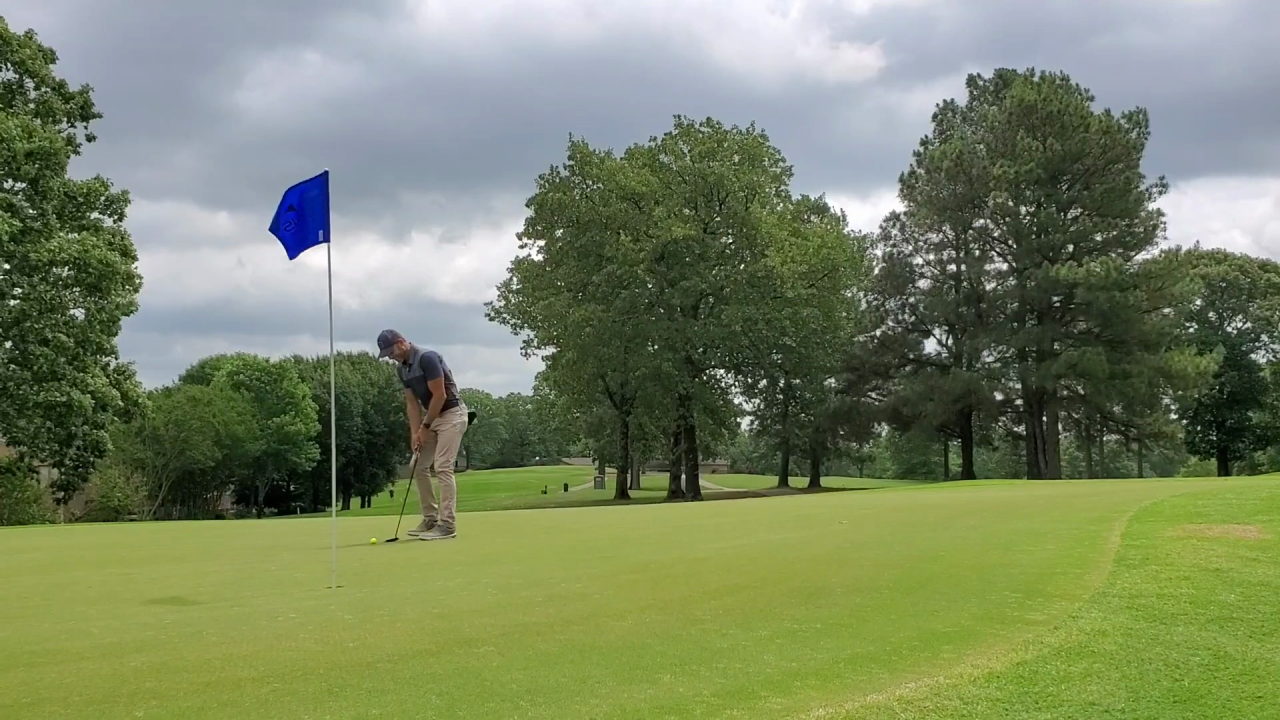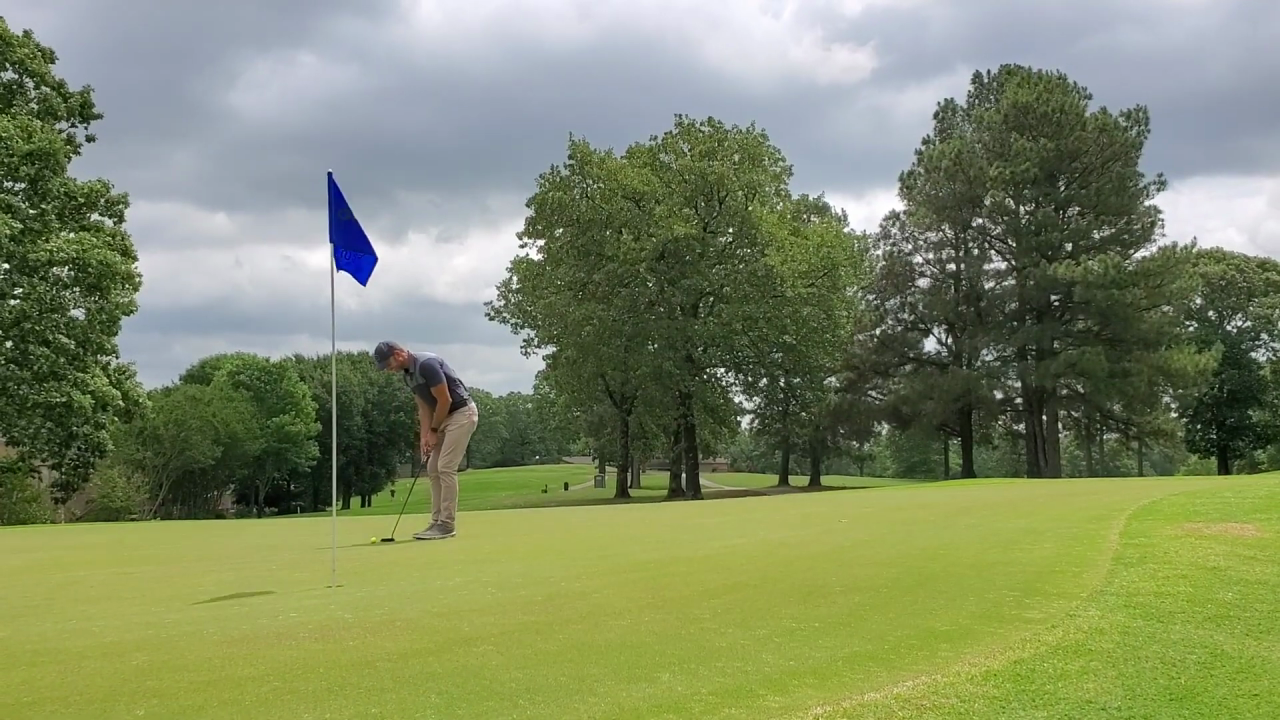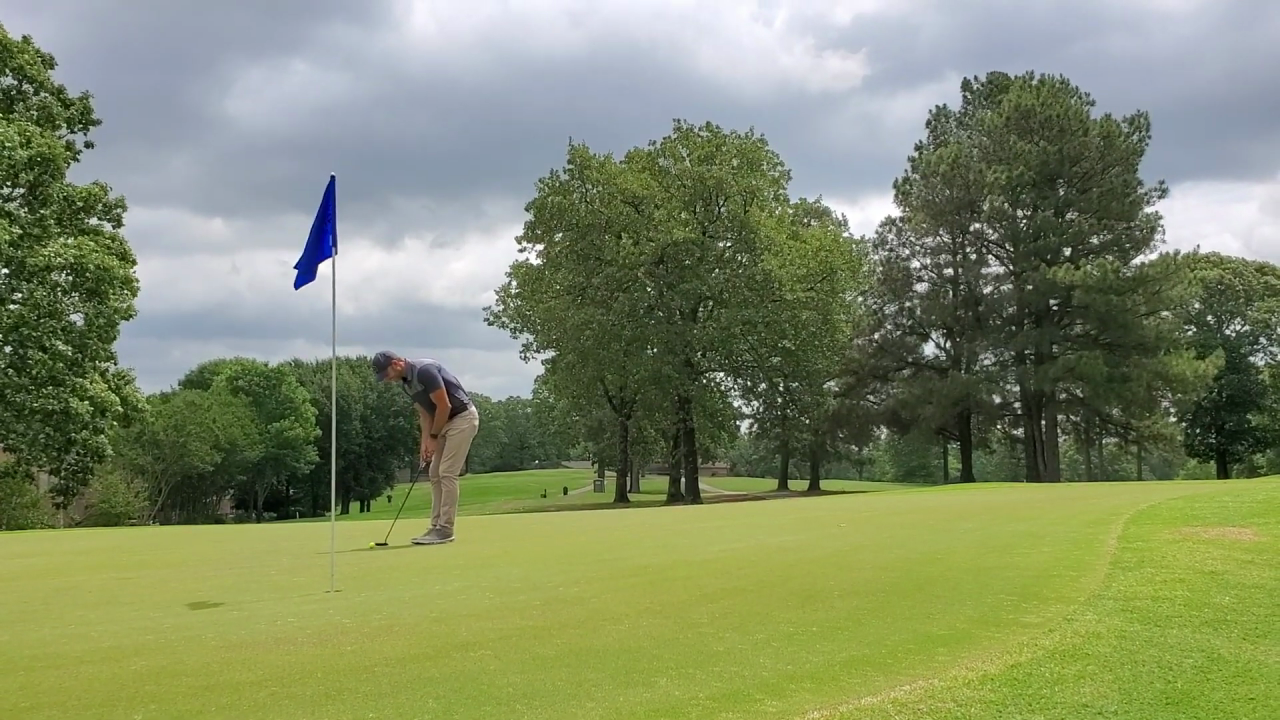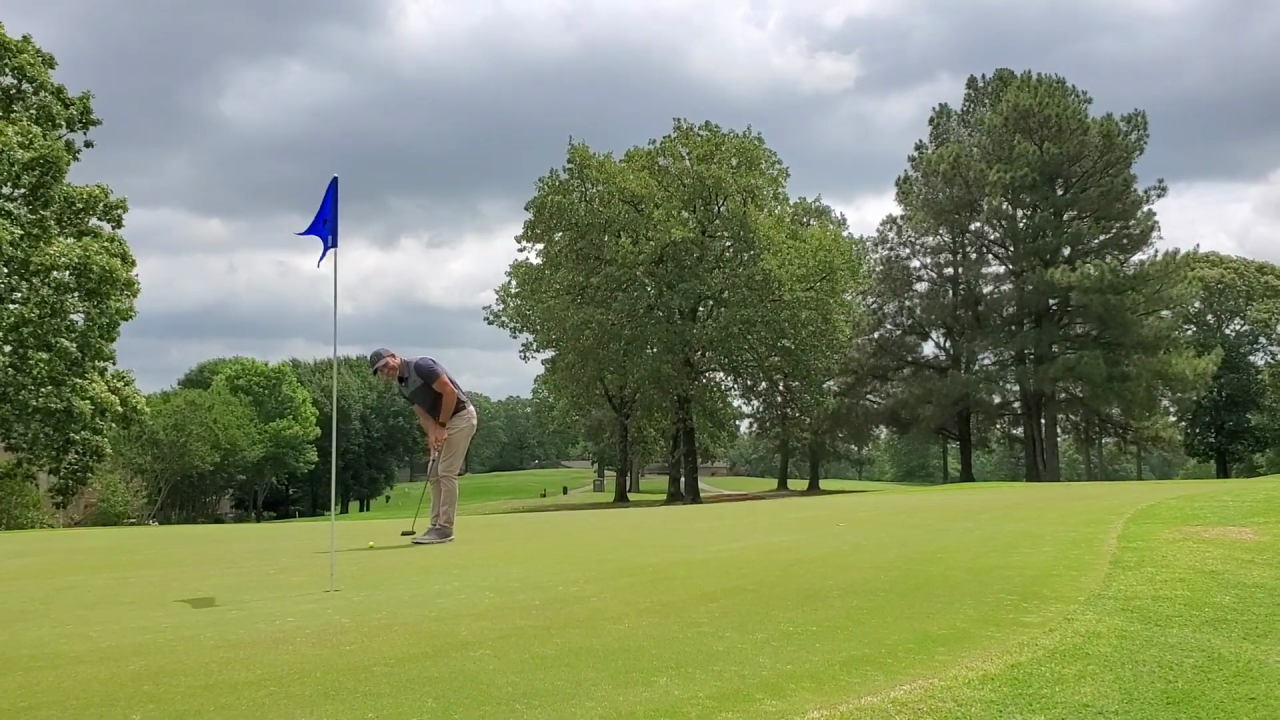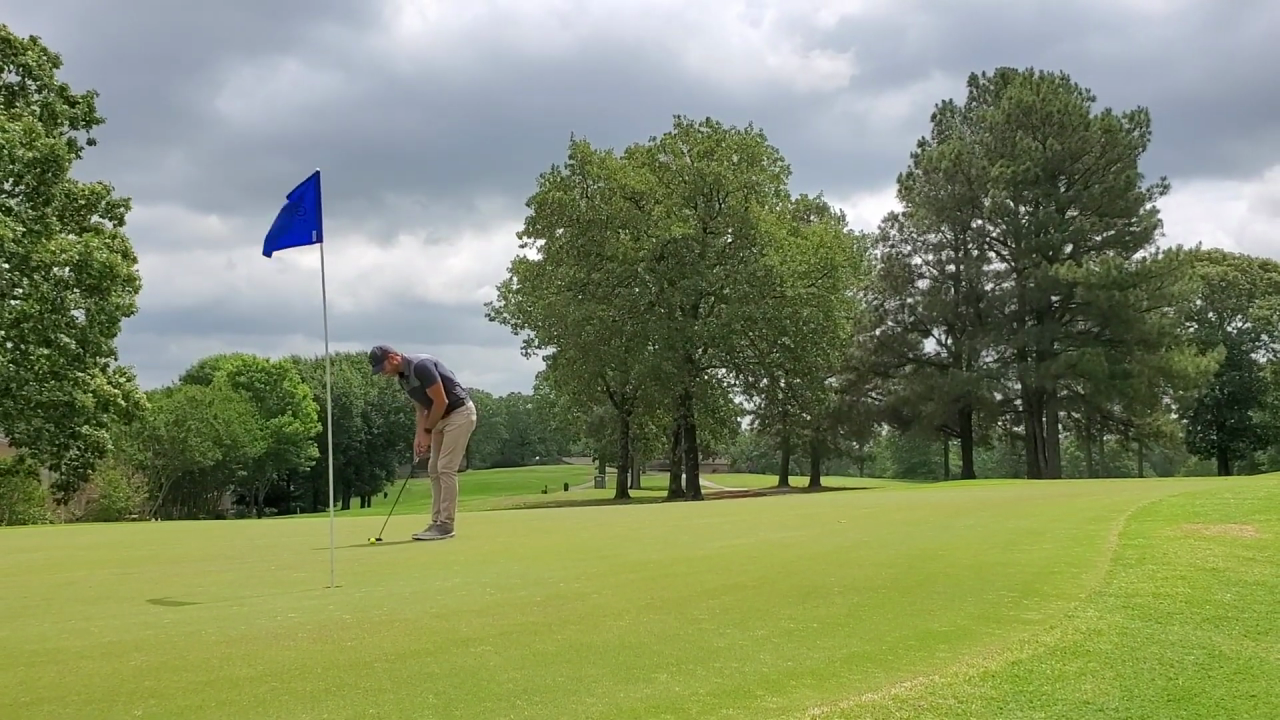
dt=1s
person 1, frame 1
left shoulder: (427, 358)
right shoulder: (402, 369)
left elbow: (440, 395)
right elbow: (412, 402)
left wrist: (425, 427)
right wrist: (414, 431)
left hip: (452, 415)
right hip: (431, 419)
left knee: (442, 467)
right knee: (418, 467)
left ankle: (447, 524)
right ankle: (431, 517)
person 1, frame 2
left shoulder: (427, 364)
right shoulder: (408, 375)
left elbow: (445, 400)
right elbow: (424, 408)
left wrist: (433, 431)
right wrist: (424, 437)
left hip: (462, 413)
right hip: (445, 416)
left knee: (446, 468)
right knee: (434, 469)
left ankle: (447, 524)
right ankle: (437, 522)
person 1, frame 3
left shoulder: (424, 370)
right shoulder: (406, 383)
left elbow: (444, 406)
right elbow: (425, 414)
left wrist: (433, 437)
right wrist: (425, 442)
left hip: (462, 418)
right hip: (446, 421)
left knee: (447, 473)
right knee: (435, 475)
left ankle: (446, 529)
right ankle: (436, 527)
person 1, frame 4
left shoulder: (421, 365)
right shoulder: (402, 386)
left elbow: (450, 392)
right elbow: (423, 415)
left wrist: (441, 426)
right wrist: (432, 434)
left hip: (460, 417)
right hip: (442, 421)
left knee: (447, 472)
right knee: (435, 475)
left ankle: (445, 528)
right ankle: (436, 526)
person 1, frame 5
left shoulder: (421, 365)
right shoulder: (402, 378)
left elbow: (441, 401)
right elbow: (422, 409)
left wrist: (427, 432)
right wrist: (419, 436)
left hip: (459, 413)
right hip: (442, 417)
left knee: (446, 468)
right knee: (435, 470)
left ankle: (446, 525)
right ankle: (437, 522)
